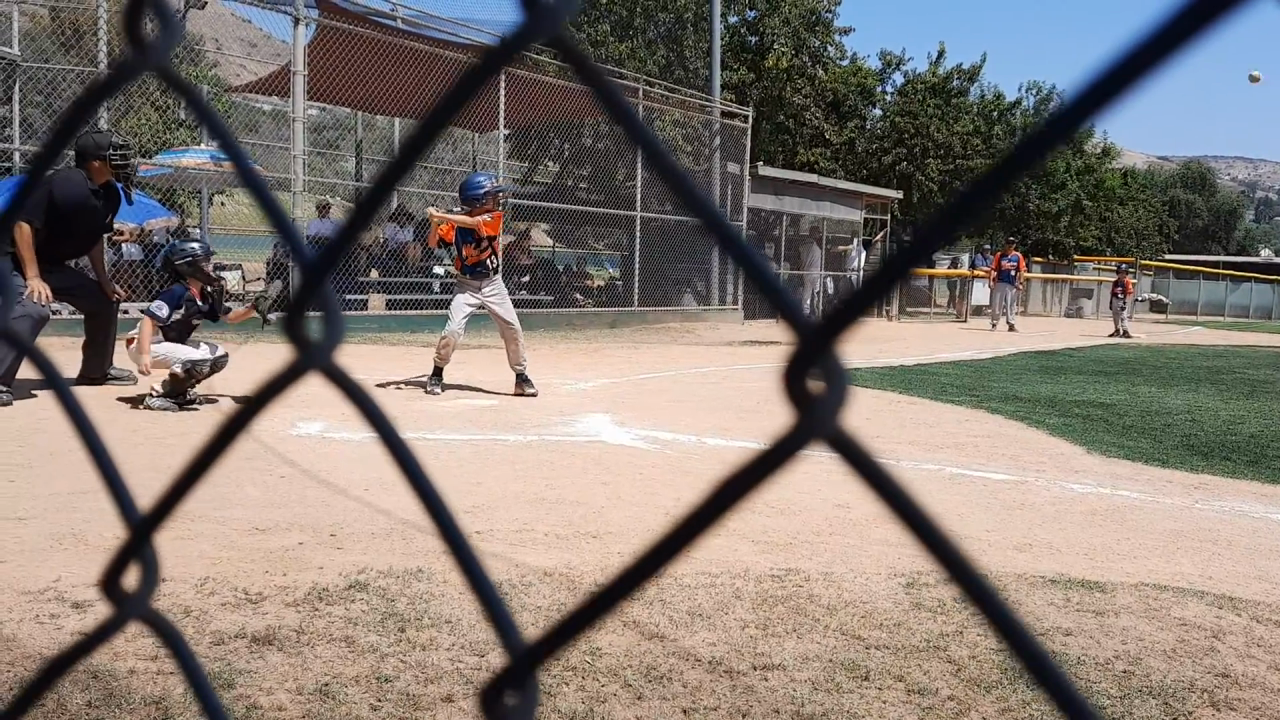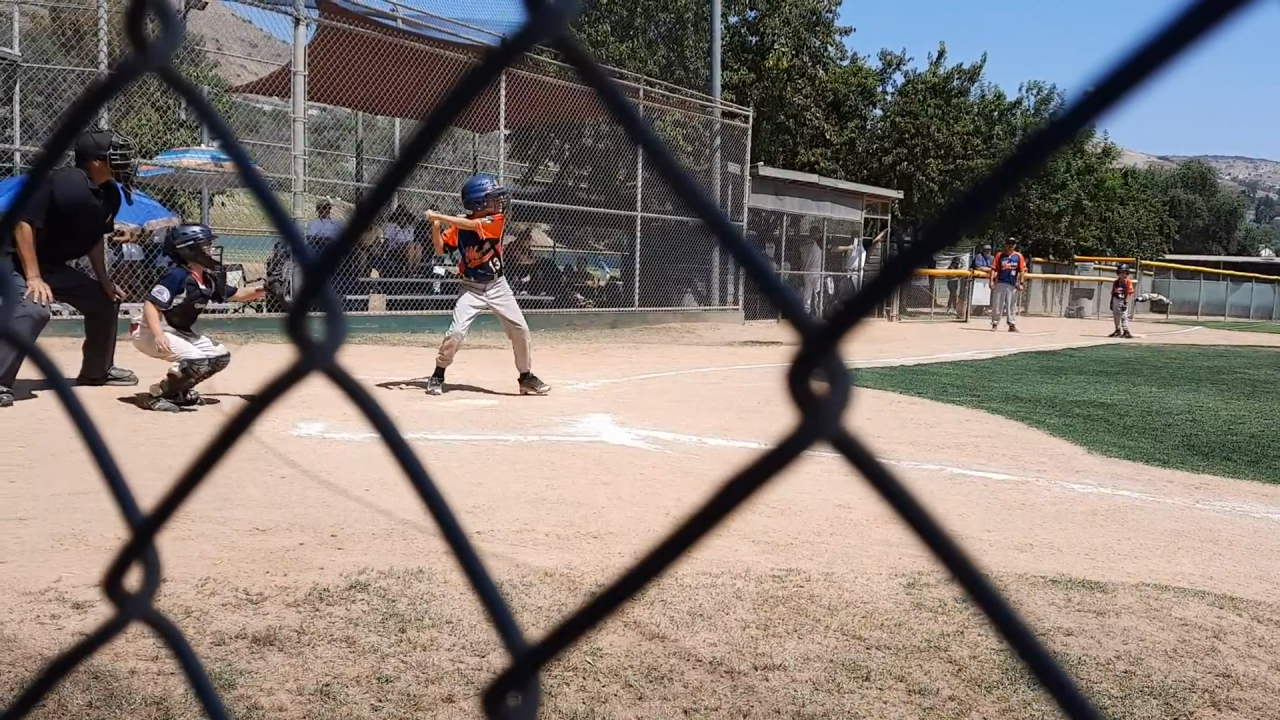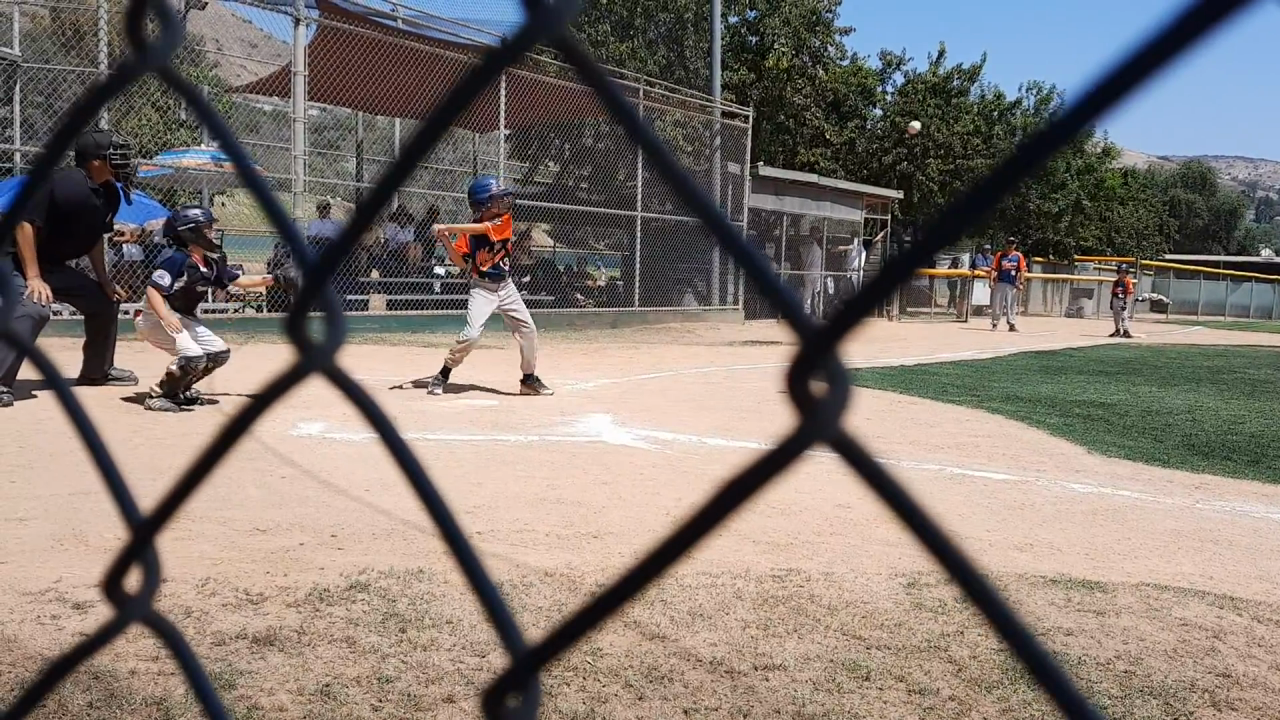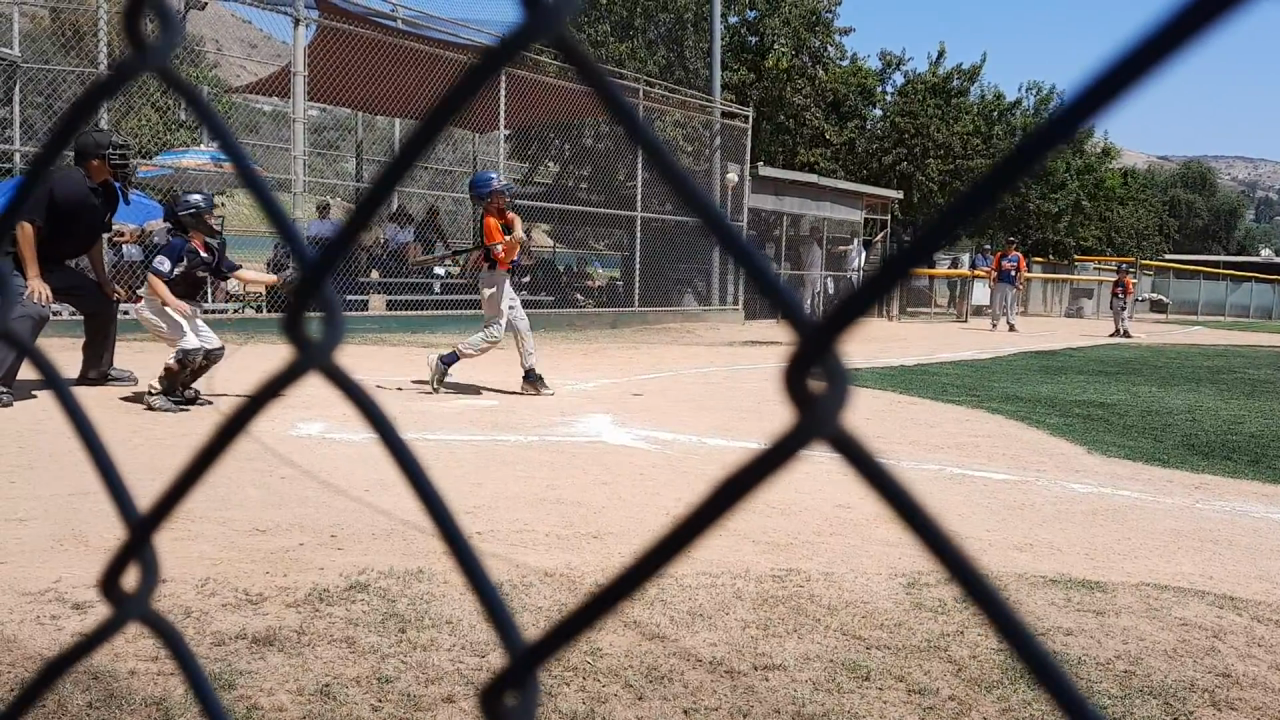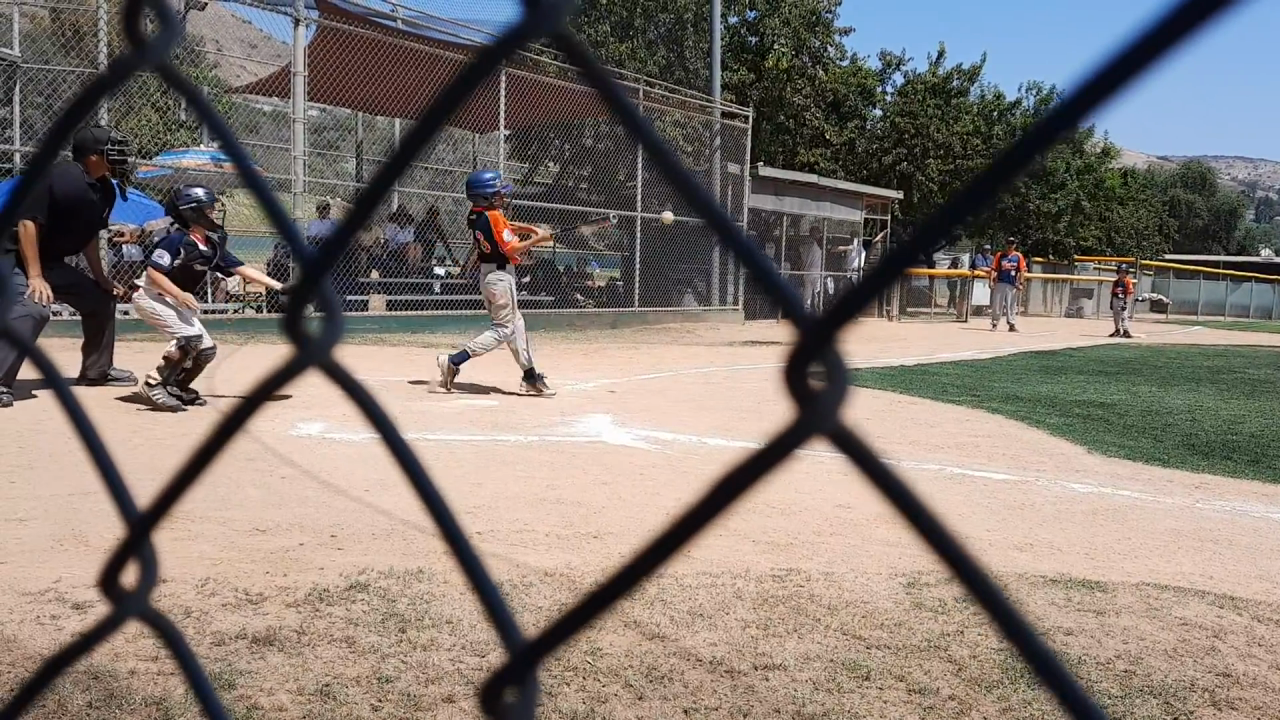
dt=0.1s
person 1, frame 1
left shoulder: (110, 194)
right shoulder: (64, 183)
left elbow: (95, 237)
right elbow: (23, 224)
left wrist: (103, 280)
right wrist: (33, 277)
left hip: (55, 264)
left knee: (104, 301)
right knee: (33, 309)
left ankle: (96, 371)
person 1, frame 2
left shoulder: (111, 194)
right shoulder: (62, 183)
left elbow: (95, 237)
right elbow: (24, 224)
left wrist: (104, 280)
right wrist: (33, 277)
left hip: (56, 265)
left knee: (105, 301)
right knee: (34, 309)
left ankle: (97, 371)
person 1, frame 3
left shoulder: (110, 194)
right shoulder: (63, 183)
left elbow: (95, 237)
right elbow: (25, 224)
left wrist: (104, 280)
right wrist: (33, 277)
left hip: (55, 264)
left knee: (105, 301)
right knee: (34, 309)
left ankle: (97, 371)
person 1, frame 4
left shoulder: (109, 194)
right shoulder: (60, 182)
left elbow: (93, 238)
right elbow: (25, 225)
left wrist: (103, 280)
right wrist: (33, 277)
left hip: (55, 264)
left knee: (103, 301)
right knee: (33, 309)
left ankle: (97, 370)
person 1, frame 5
left shoulder: (106, 190)
right shoulder: (60, 177)
left elbow: (90, 234)
right elbow: (27, 223)
left wrist: (101, 278)
right wrist: (35, 277)
left hip: (53, 261)
left knee: (101, 300)
right knee: (34, 308)
left ankle: (97, 370)
person 2, frame 1
left shoulder: (495, 217)
right shoulder: (456, 222)
left elbow: (473, 223)
right elbow: (432, 244)
left wrist: (441, 215)
right wrist: (435, 221)
left hip: (493, 284)
right hip: (466, 285)
left knee: (513, 328)
right knee: (452, 331)
left ankle: (521, 378)
right ankle: (436, 375)
person 2, frame 2
left shoulder: (497, 219)
right shoulder: (460, 225)
left elbow: (476, 224)
right elbow: (439, 250)
left wrist: (440, 218)
right wrist: (435, 228)
left hip: (498, 287)
right hip: (472, 287)
left knee: (519, 328)
right knee: (456, 332)
left ankle: (527, 378)
right ankle: (438, 376)
person 2, frame 3
left shoulder: (504, 219)
right shoulder: (467, 230)
left elbow: (481, 228)
right elbow: (459, 262)
left wrist: (448, 228)
right wrist: (446, 240)
left hip: (505, 286)
right hip: (482, 288)
left knee: (527, 330)
right knee: (471, 334)
left ankle: (529, 379)
right ankle: (442, 376)
person 2, frame 4
left shoulder: (502, 211)
right shoulder: (490, 221)
left elbow: (514, 219)
right elbow: (500, 258)
left wrist: (514, 236)
left hip: (500, 280)
right hip: (494, 281)
left knee: (521, 325)
right knee: (493, 332)
left ankle: (530, 376)
right ankle: (443, 363)
person 2, frame 5
left shoulder: (474, 215)
right shoulder: (492, 216)
left elbow: (510, 227)
right elbow: (512, 249)
left wrist: (533, 230)
right wrist: (537, 239)
left hip: (490, 276)
right hip: (499, 278)
left knee: (516, 326)
right knee: (503, 330)
left ankle: (530, 377)
right ankle: (453, 361)
person 3, frame 1
left shoulder: (206, 296)
right shoulder: (177, 292)
left elbow: (230, 316)
right elbow: (148, 321)
left wrist: (253, 308)
right wrist: (145, 354)
left hip: (169, 345)
right hip: (146, 346)
left knee: (219, 356)
right knee: (198, 361)
left ankle: (176, 390)
right ankle: (158, 395)
person 3, frame 2
left shoulder: (209, 278)
right shoulder: (177, 276)
left elbow: (237, 295)
right elbow: (150, 304)
left wrist: (264, 290)
right wrist: (159, 335)
left hip: (178, 332)
right hip: (150, 332)
left knee: (220, 356)
right knee: (195, 360)
left ankle: (177, 390)
right ankle: (158, 395)
person 3, frame 3
left shoulder: (211, 263)
right shoulder: (177, 259)
left elbow: (239, 281)
right elbow: (152, 290)
left wrist: (271, 279)
right wrist: (166, 316)
left hip: (183, 319)
right hip: (154, 318)
left knee: (219, 352)
right knee: (194, 356)
left ankle: (179, 389)
right ankle: (158, 394)
person 3, frame 4
left shoulder: (212, 251)
right shoulder: (177, 246)
left elbow: (239, 273)
right elbow: (153, 278)
left wrist: (277, 279)
right wrist: (173, 302)
left hip: (183, 309)
right hip: (155, 306)
left knee: (214, 349)
right knee: (191, 349)
left ankle: (178, 389)
right ankle: (157, 392)
person 3, frame 5
left shoulder: (213, 246)
right shoulder: (176, 240)
left elbow: (242, 269)
right elbow: (153, 272)
left wrist: (277, 286)
right wrist: (178, 294)
left hip: (177, 302)
right hip: (150, 296)
left knee: (206, 349)
right knee: (190, 336)
left ankle: (176, 388)
right ankle: (155, 383)
